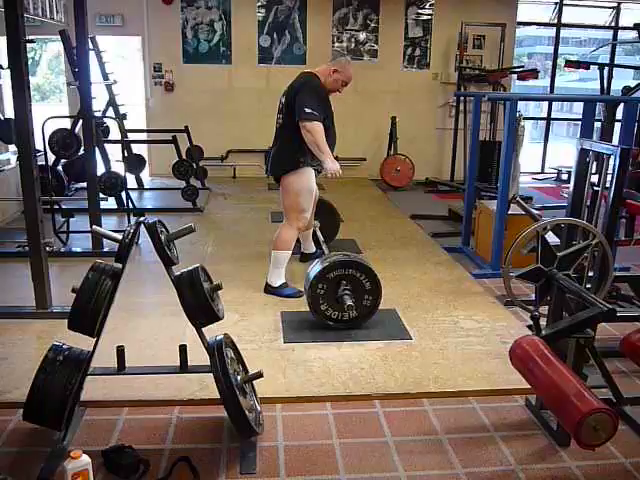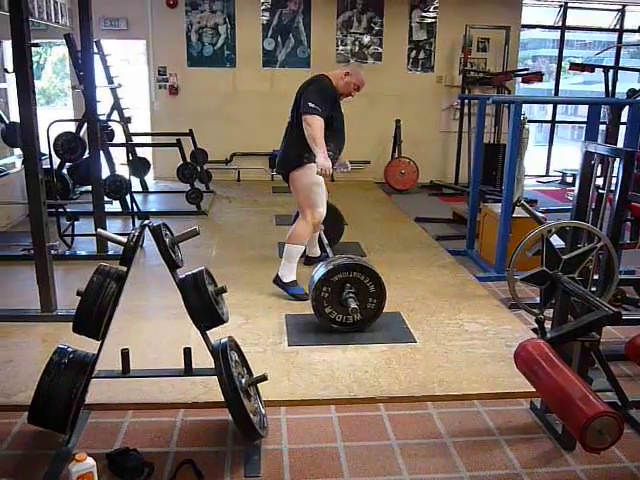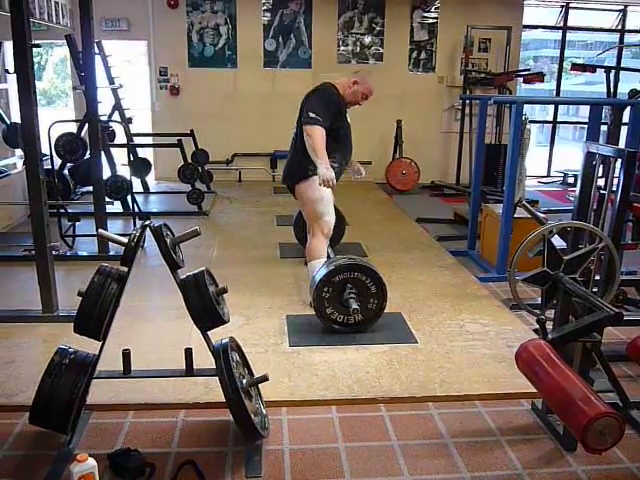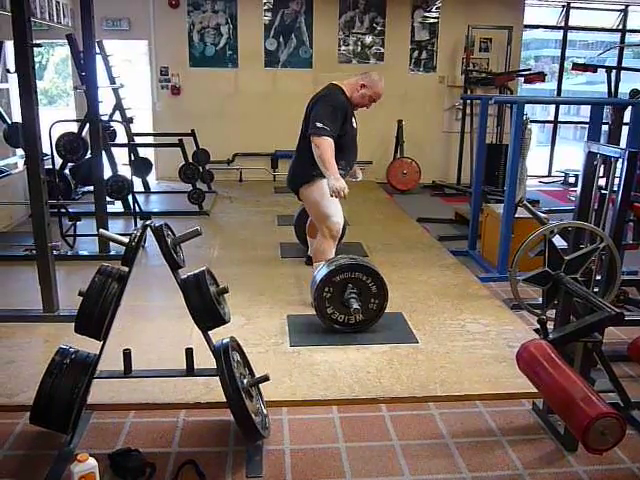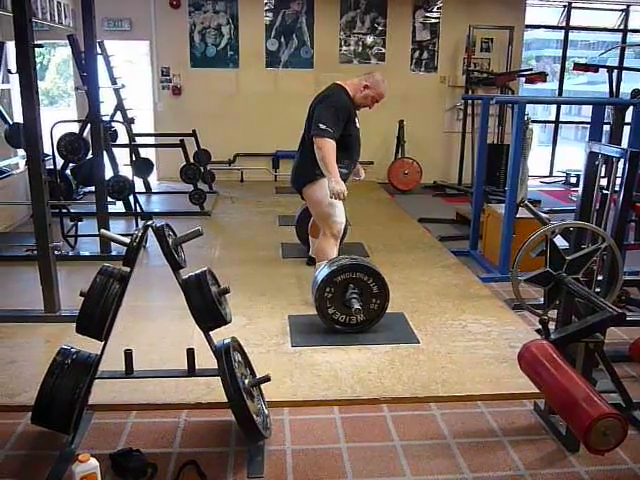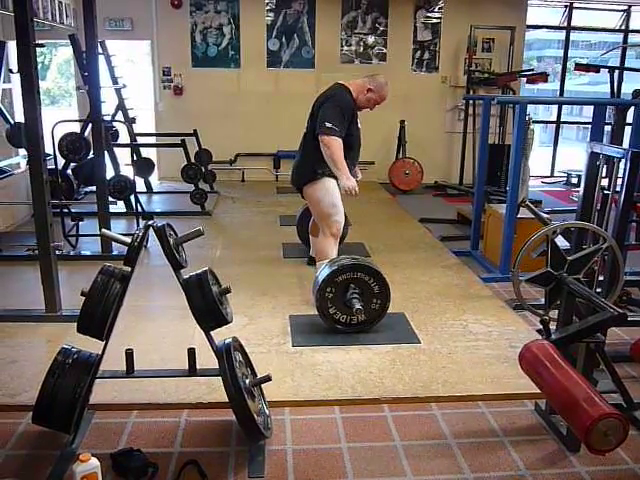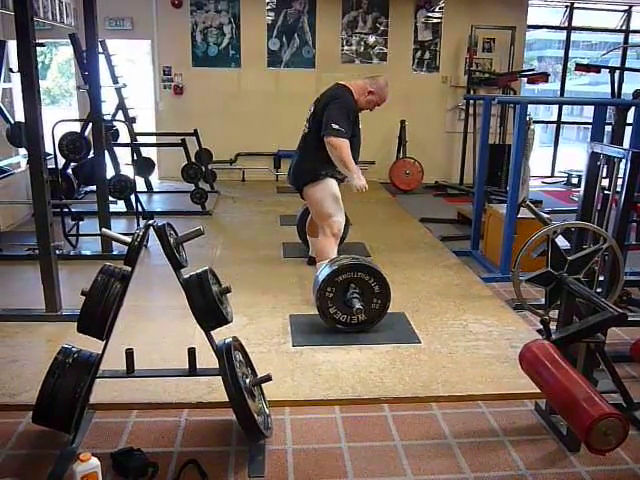
dt=0.3s
person 1, frame 1
left shoulder: (306, 84)
right shoulder: (312, 87)
right elbow: (309, 126)
left wrist: (322, 157)
right wrist: (328, 159)
left hip: (294, 160)
right hip: (296, 163)
left knee: (310, 203)
right knee: (295, 220)
left ankle: (309, 250)
right ankle: (274, 281)
person 1, frame 2
left shoulder: (326, 91)
right shoulder: (321, 86)
right elbow: (311, 120)
left wrist: (336, 157)
right wrist: (321, 154)
left hip: (307, 160)
right hip: (303, 160)
left knee: (318, 207)
right knee: (311, 215)
left ankle: (313, 253)
right ankle: (286, 276)
person 1, frame 3
left shoulder: (335, 101)
right shoulder: (326, 97)
right elbow: (313, 129)
left wrist: (350, 163)
right wrist: (323, 164)
left hip: (315, 172)
right hip: (310, 172)
left knee: (319, 219)
right knee: (323, 227)
left ankle: (315, 263)
person 1, frame 4
left shoulder: (342, 101)
right shoulder: (332, 101)
right elbow: (320, 140)
left wrist: (350, 166)
right wrist: (334, 176)
left hip: (319, 174)
right hip: (314, 175)
left knee: (321, 217)
right knee: (332, 228)
left ankle: (313, 255)
person 1, frame 5
left shoulder: (343, 98)
right shoulder: (335, 101)
right elbow: (323, 140)
left wrist: (353, 165)
right wrist: (334, 178)
left hip: (321, 173)
right hip: (317, 174)
left knee: (322, 216)
right knee: (333, 228)
left ankle: (315, 255)
person 1, frame 6
left shoulder: (343, 97)
right shoulder: (340, 101)
right elbow: (329, 139)
left wrist: (351, 166)
right wrist: (344, 175)
left hip: (320, 171)
right hip: (318, 172)
left knee: (323, 215)
right knee: (332, 227)
left ankle: (315, 255)
person 1, frame 7
left shoulder: (340, 95)
right shoulder: (343, 102)
right elbow: (335, 141)
left wrist: (351, 169)
right wrist: (354, 174)
left hip: (314, 169)
right hip: (316, 172)
left knee: (320, 215)
right knee: (333, 227)
left ankle: (315, 255)
